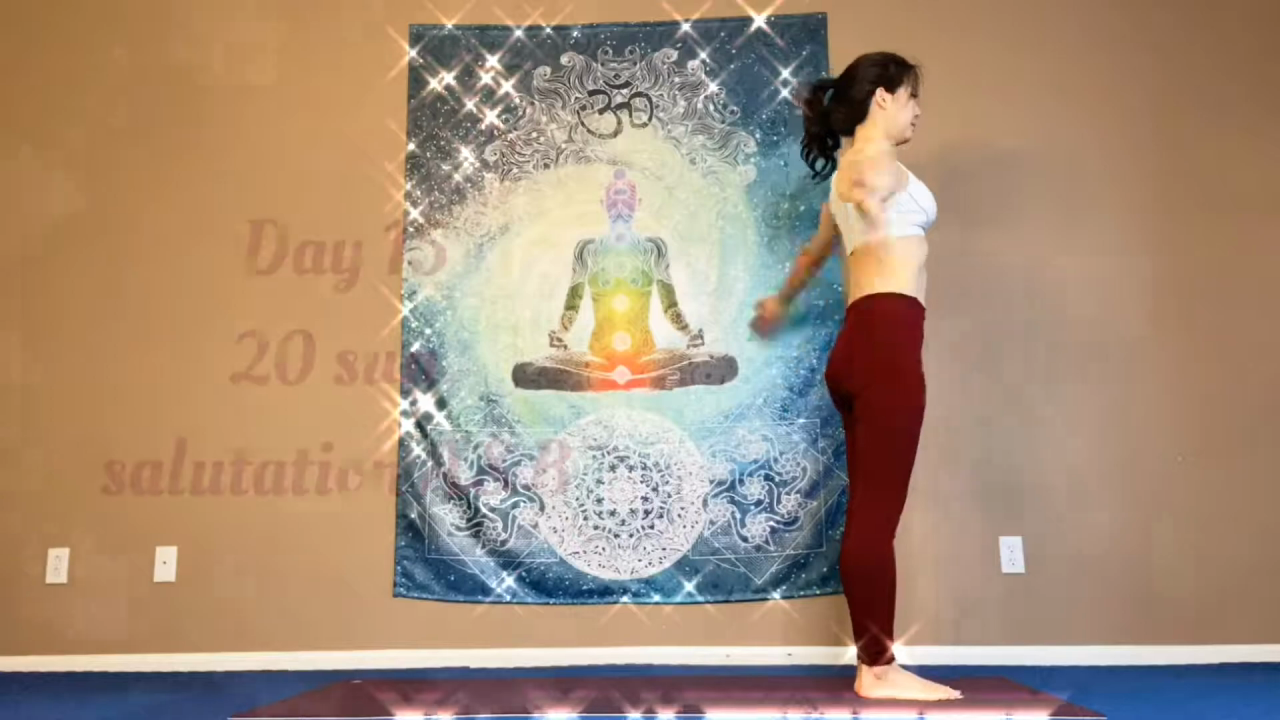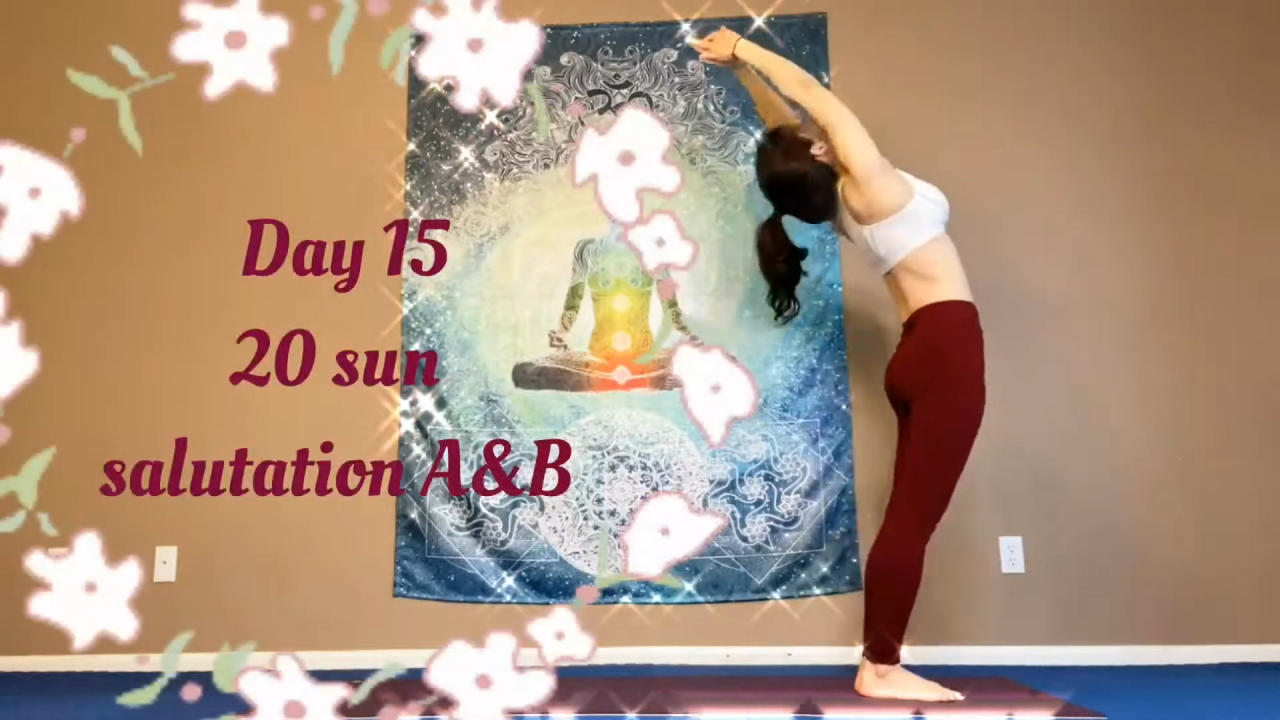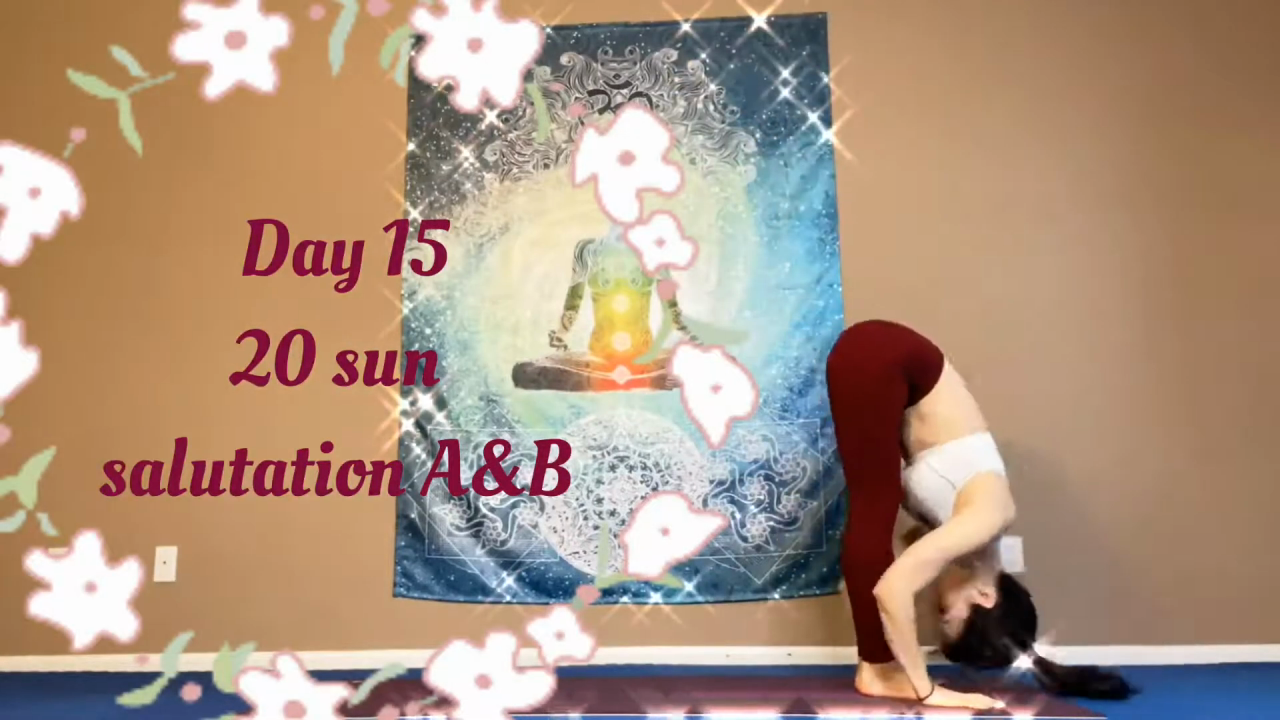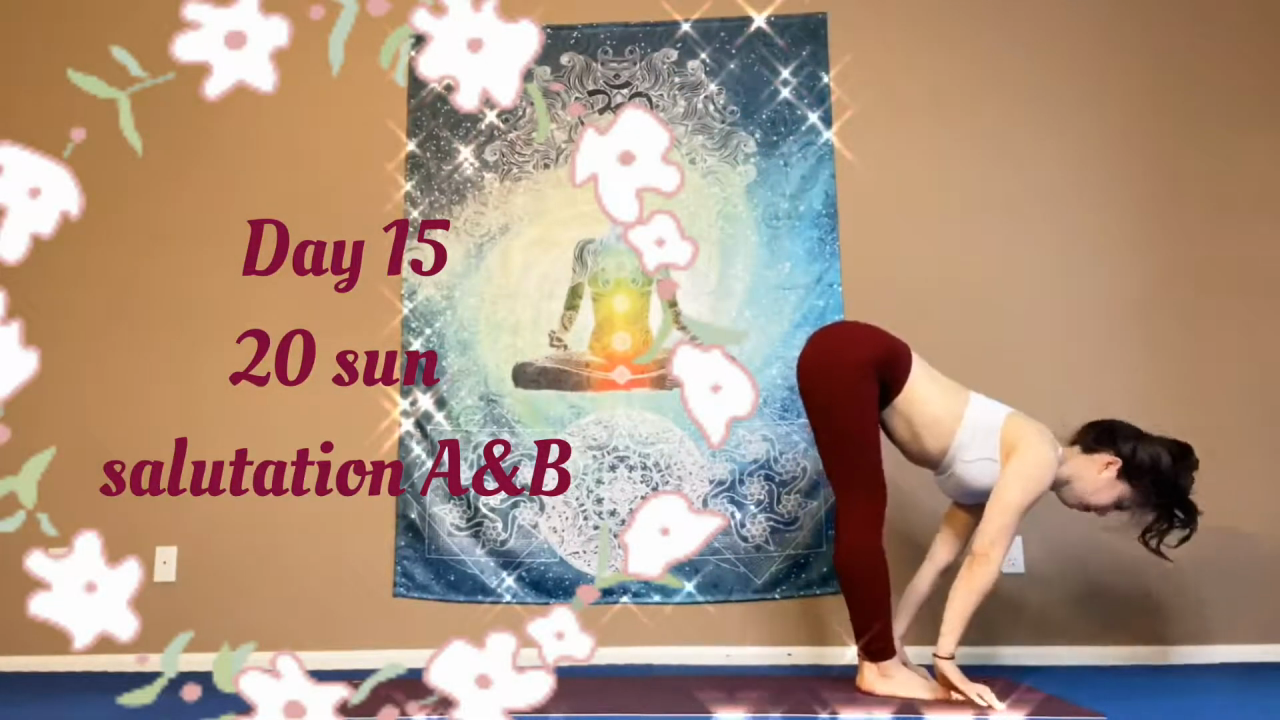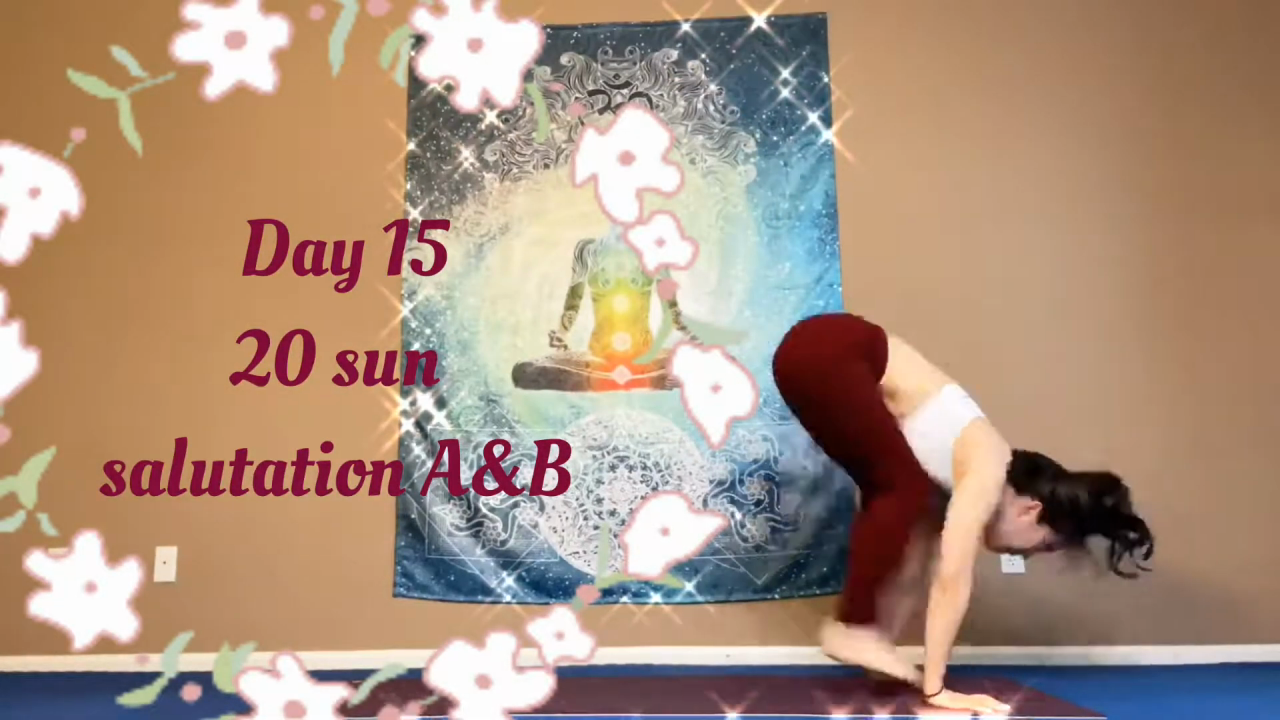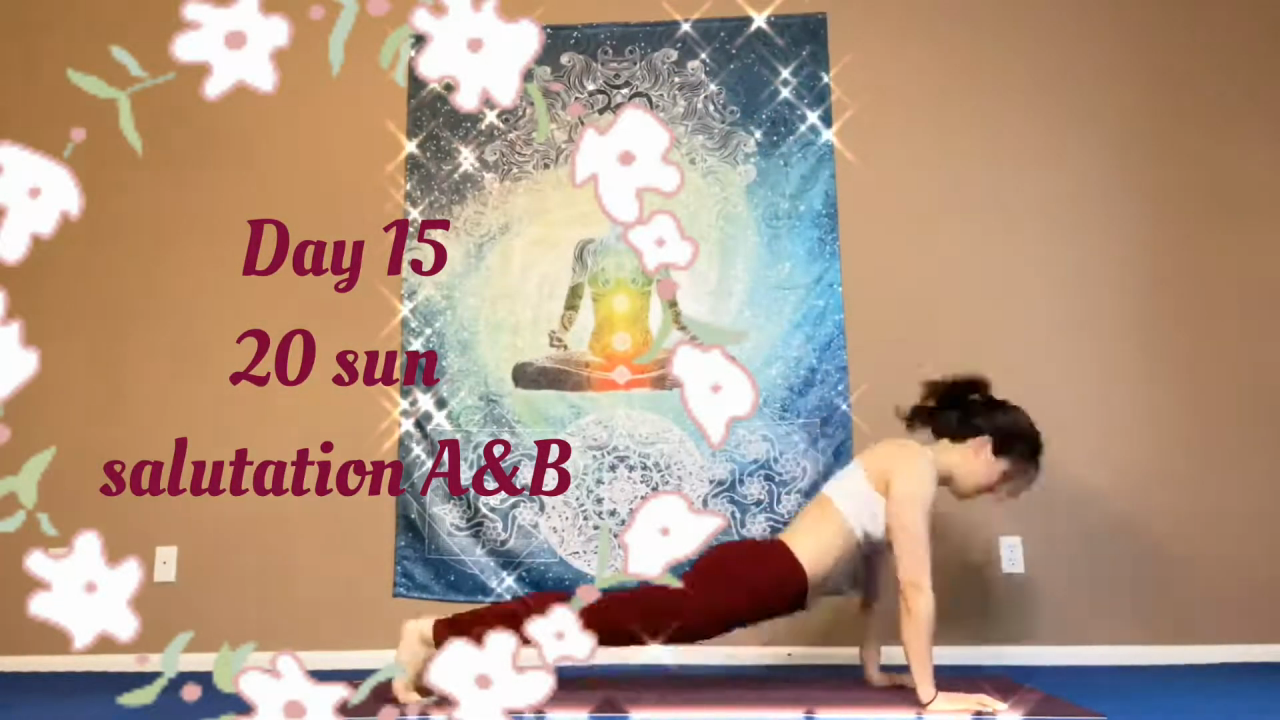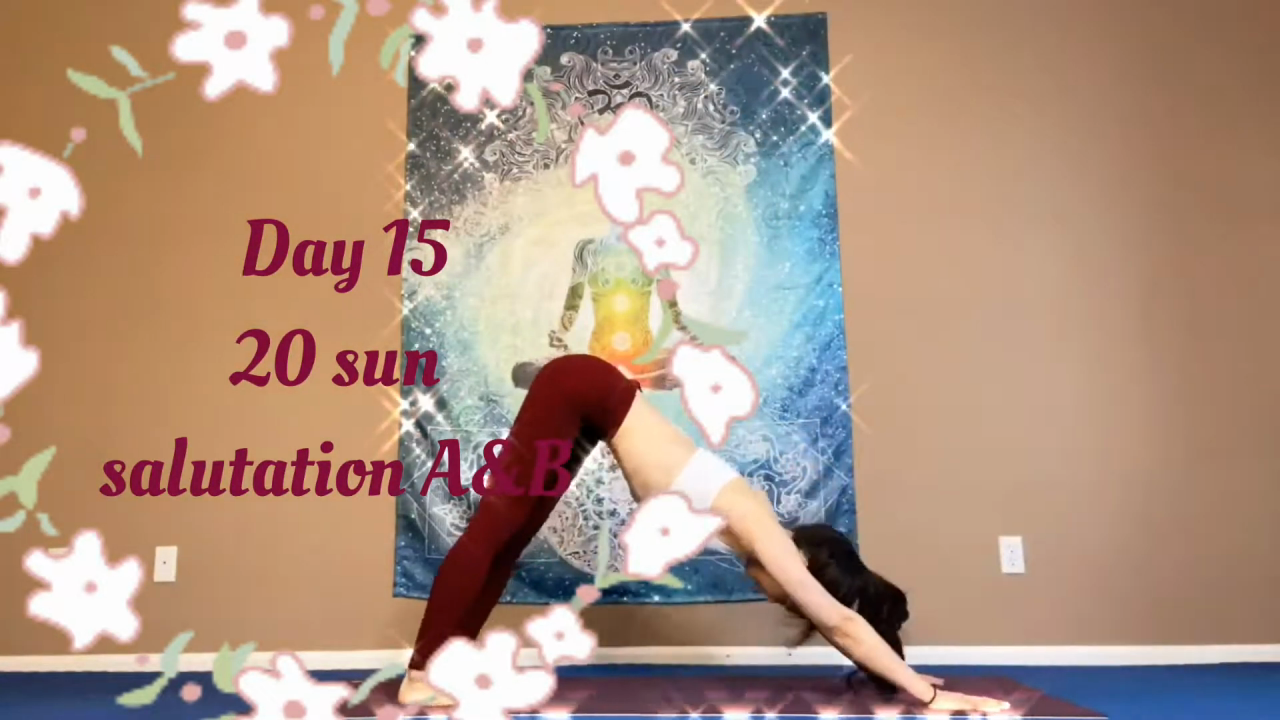
dt=0.5s
person 1, frame 1
left shoulder: (854, 167)
right shoulder: (875, 157)
left elbow: (819, 247)
left wrist: (782, 299)
left hip: (865, 349)
right hip: (885, 343)
left knee: (870, 515)
right knee: (877, 516)
left ankle: (876, 662)
right ankle: (877, 668)
person 1, frame 2
left shoulder: (840, 202)
right shoulder: (866, 184)
left elbow: (785, 126)
right elbow: (812, 96)
left wrist: (738, 61)
right wrist: (742, 51)
left hip: (927, 355)
right hip: (948, 351)
left knee: (908, 517)
right knee: (914, 518)
left ankle: (881, 662)
right ankle: (882, 668)
person 1, frame 3
right shoulder: (990, 514)
right elbow: (891, 589)
left hip: (884, 354)
right hip: (878, 353)
left knee: (874, 515)
right knee: (875, 515)
left ankle: (878, 667)
right ankle: (877, 670)
person 1, frame 4
left shoulder: (1006, 471)
right shoulder: (1038, 459)
left elbow: (943, 553)
right elbow: (984, 557)
left wrist: (893, 637)
right wrist: (945, 660)
left hip: (860, 363)
right hip: (845, 358)
left knee: (862, 517)
right knee: (861, 517)
left ankle: (881, 658)
right ankle: (878, 666)
person 1, frame 5
left shoulder: (978, 476)
right shoulder: (987, 475)
left elbow: (920, 553)
right elbow: (952, 578)
left wrist: (890, 635)
right wrist: (933, 686)
right ankle: (853, 628)
person 1, frame 6
left shoulder: (899, 459)
right shoulder: (915, 469)
right elbow: (917, 590)
left wrist: (874, 660)
left hip: (760, 574)
left knee: (611, 619)
right knee: (604, 621)
right ankle: (436, 635)
person 1, frame 7
left shoulder: (764, 539)
right shoulder: (759, 533)
left elbow: (835, 622)
right elbow: (840, 623)
left hip: (593, 401)
right hip: (577, 393)
left knee: (509, 536)
right knee: (495, 531)
person 2, frame 1
left shoulder: (654, 249)
right shoulder: (587, 251)
left elbow: (671, 305)
right elbow: (572, 304)
left wrist: (691, 336)
right wrist: (560, 335)
left hip: (647, 359)
right hip: (598, 359)
left knee: (725, 366)
right knee: (524, 372)
person 2, frame 2
right shoulder: (588, 250)
left elbow: (670, 303)
right elbow: (572, 304)
left wrist: (687, 337)
right wrist: (559, 337)
left hip: (645, 358)
right hip: (599, 357)
right knee: (523, 372)
person 2, frame 3
right shoulder: (588, 250)
left elbow: (669, 303)
right elbow: (572, 303)
left wrist: (686, 336)
right wrist: (560, 335)
left hip: (645, 358)
right hip: (599, 358)
right knee: (524, 372)
person 2, frame 4
right shoulder: (588, 250)
left elbow: (670, 303)
right elbow: (572, 304)
right wrist: (560, 336)
left hip: (645, 358)
right hip: (598, 359)
right knee: (524, 372)
person 2, frame 5
right shoulder: (588, 250)
left elbow: (670, 303)
right elbow: (572, 304)
right wrist: (560, 336)
left hip: (645, 358)
right hip: (598, 359)
right knee: (524, 372)
person 2, frame 6
right shoulder: (588, 250)
left elbow: (669, 302)
right elbow: (572, 303)
right wrist: (560, 337)
left hip: (645, 357)
right hip: (598, 357)
right knee: (524, 372)
person 2, frame 7
right shoulder: (588, 250)
left elbow: (670, 302)
right elbow: (572, 304)
left wrist: (686, 334)
right wrist: (560, 336)
left hip: (646, 357)
right hip: (599, 355)
